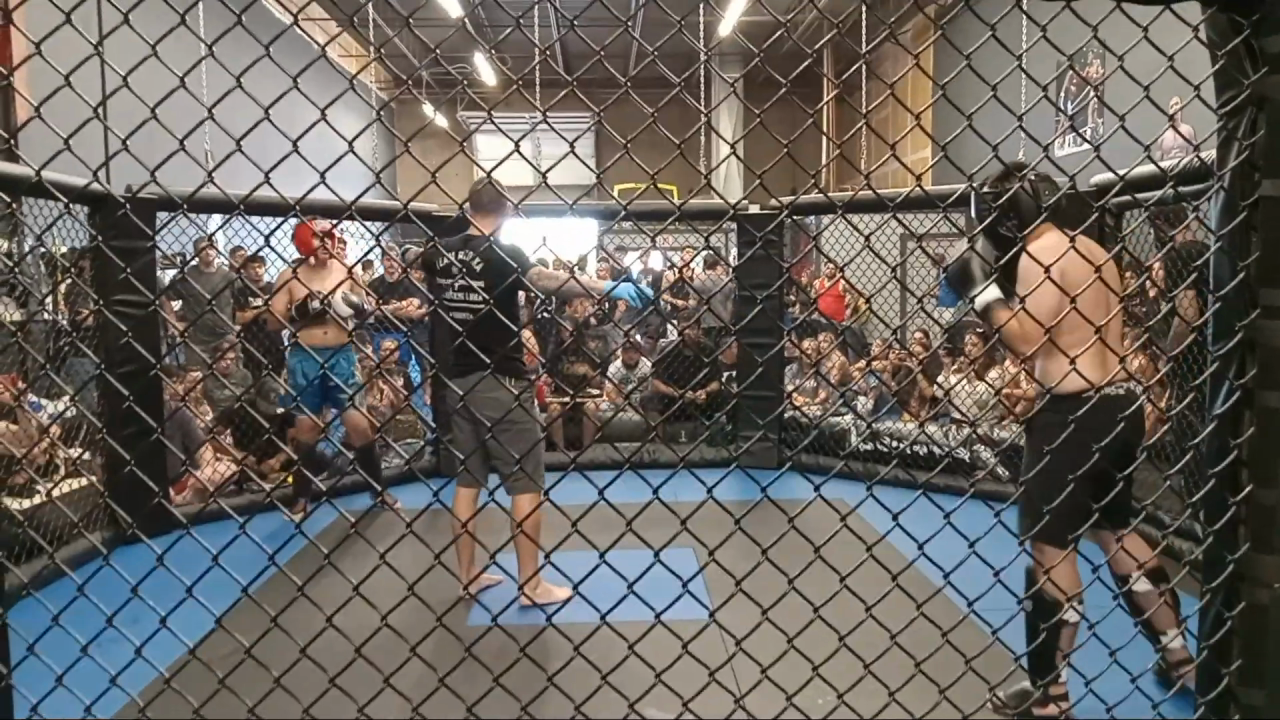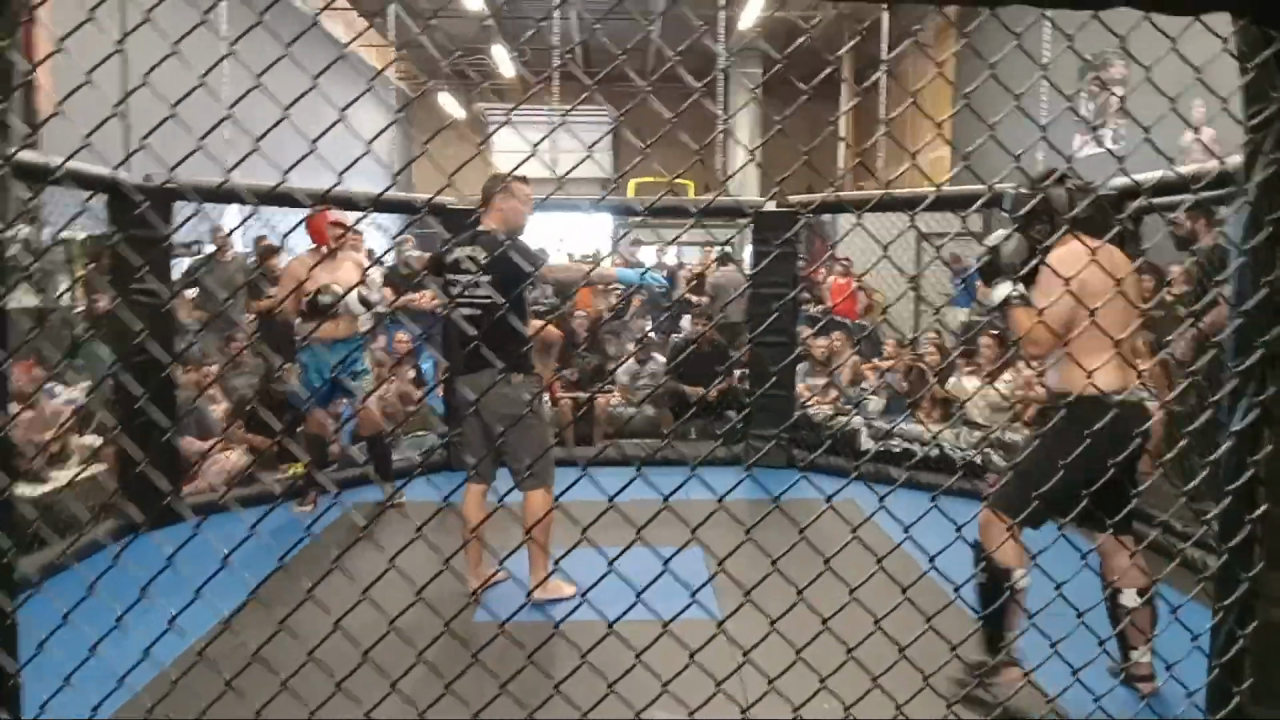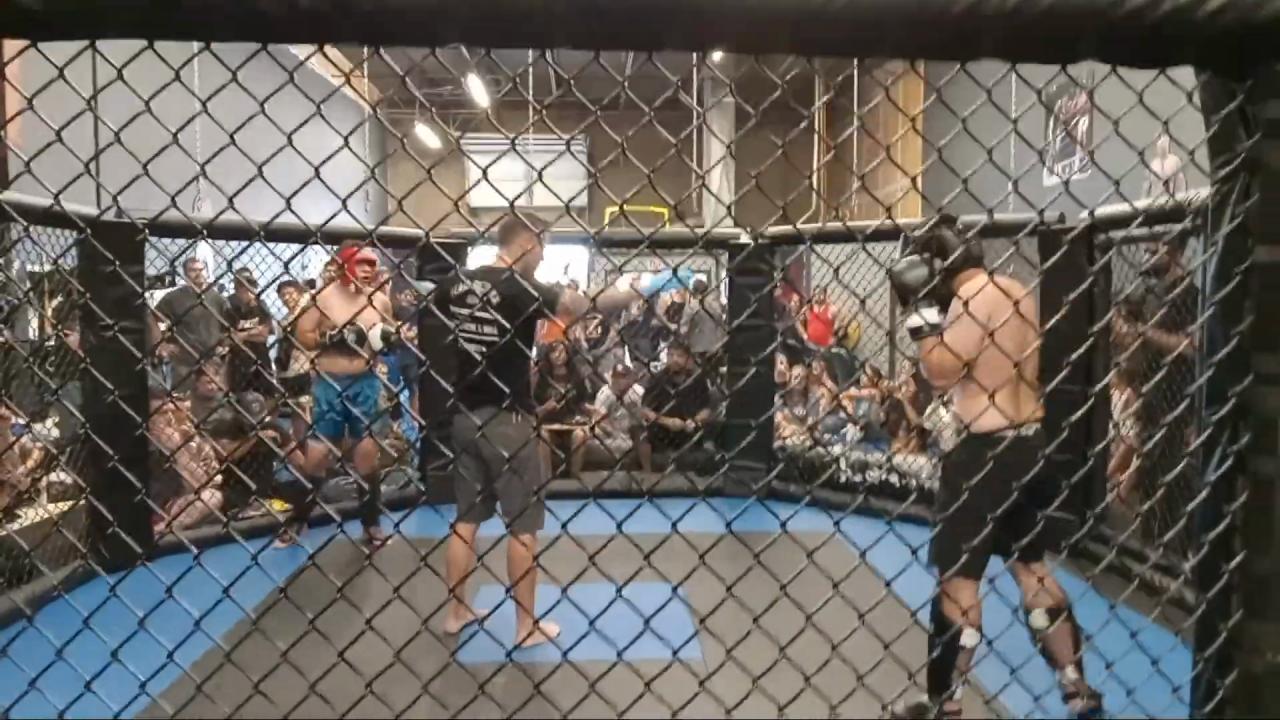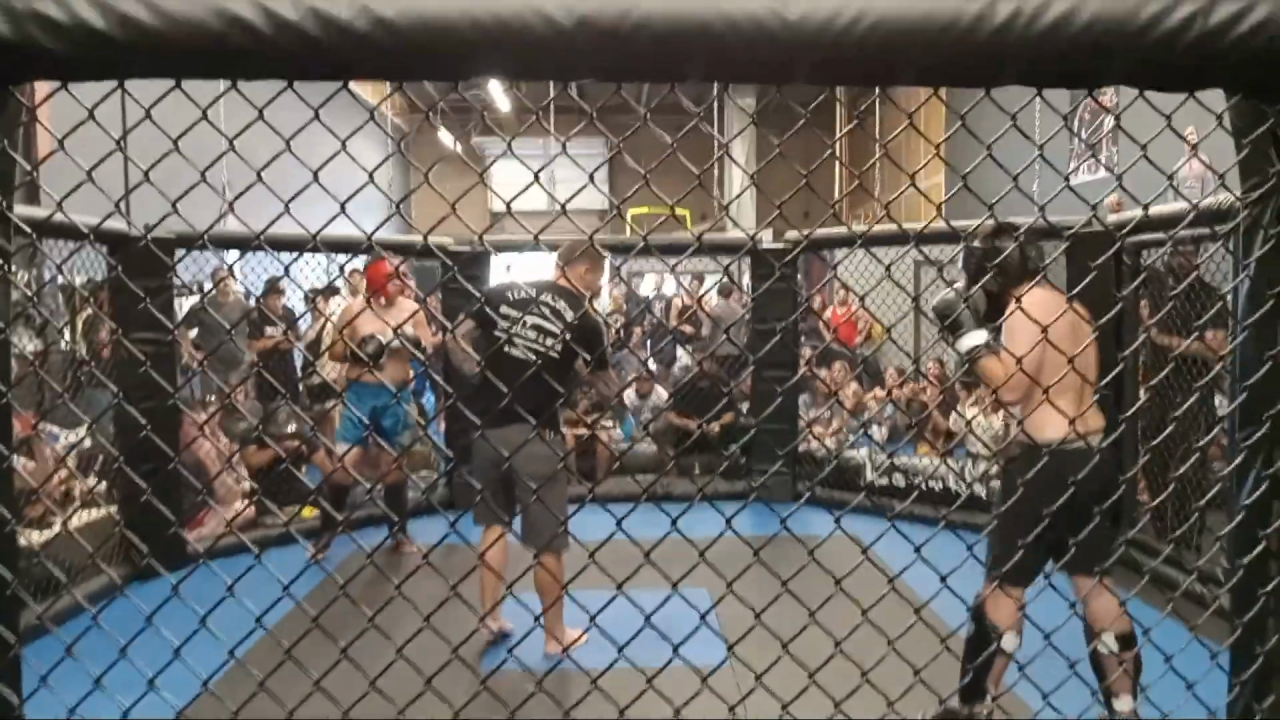
dt=0.5s
person 1, frame 1
left shoulder: (1040, 252)
right shoulder: (1093, 250)
left elbow: (1028, 341)
left wrist: (983, 291)
right wrist: (1002, 284)
left hip: (1074, 413)
right hip: (1120, 405)
left knee: (1050, 547)
right knee: (1115, 530)
right ankle: (1176, 653)
person 1, frame 2
left shoulder: (1064, 258)
right shoulder: (1115, 259)
left elbow: (1035, 343)
left wrist: (1007, 284)
right wrist: (1027, 281)
left hip: (1084, 415)
right hip: (1123, 413)
left knee: (999, 520)
right knee: (1116, 537)
left ankle: (1001, 658)
right ankle: (1140, 663)
person 1, frame 3
left shoulder: (975, 297)
right shoulder: (1018, 292)
left elbow: (941, 374)
left wrist: (921, 311)
right wrist: (932, 309)
left hip: (988, 450)
right hip: (1027, 442)
left knee: (958, 576)
right knee: (1031, 565)
person 1, frame 4
left shoulder: (1024, 307)
right shoulder: (1071, 308)
left elbow: (1011, 390)
left wrist: (968, 335)
right wrist: (988, 332)
left hip: (1047, 461)
right hip: (1092, 456)
left knee: (1004, 584)
right knee: (1093, 582)
person 2, frame 1
left shoulder: (442, 253)
right shoulder: (502, 255)
left elbow: (416, 260)
right elbow: (547, 280)
left wrist: (417, 254)
right wrist: (611, 288)
left hip: (459, 381)
right hip: (501, 382)
left knee: (467, 480)
right knee: (526, 482)
left ankle: (468, 574)
right ankle: (532, 583)
person 2, frame 2
left shoulder: (454, 251)
right shoulder: (508, 249)
left elbow: (426, 264)
right elbow: (554, 273)
right wrist: (622, 274)
left hip: (468, 377)
right hip: (510, 378)
left knee: (477, 476)
right knee: (536, 478)
left ankle: (476, 571)
right ankle: (542, 579)
person 2, frame 3
left shoulder: (457, 283)
right shoulder: (520, 288)
right elbow: (581, 305)
right wrist: (641, 288)
left hip: (466, 414)
right hip: (507, 418)
left knee: (466, 518)
right knee: (523, 524)
left ankle: (456, 611)
right ankle: (527, 625)
person 2, frame 4
left shoulder: (503, 293)
right shoulder: (584, 318)
left elbow: (456, 340)
right elbow: (604, 384)
left hip: (488, 427)
right hip: (535, 435)
left knee: (494, 522)
right knee: (548, 541)
left ankle: (490, 616)
right ankle: (556, 634)
person 3, frame 1
left shoulder: (1177, 256)
right shoulder: (1208, 252)
left elbow: (1188, 312)
left wrist: (1169, 356)
left hip: (1192, 360)
right hip: (1214, 356)
left knee: (1188, 435)
right knee: (1205, 431)
left ankle: (1198, 500)
right ankle: (1200, 496)
person 3, frame 2
left shoulder: (1212, 257)
right shoulder: (1207, 258)
left elbow: (1228, 308)
left wrist: (1191, 338)
left hip: (1209, 363)
right hip: (1202, 362)
left knee: (1196, 435)
right knee: (1195, 434)
left ankle: (1208, 502)
right ankle: (1203, 500)
person 3, frame 3
left shoulder: (1186, 293)
right shoulder: (1149, 291)
left elbow: (1191, 345)
right elbow: (1125, 327)
left wrist: (1142, 333)
left hip: (1173, 396)
right hip: (1152, 392)
left knee: (1153, 469)
right knee: (1171, 470)
left ankle: (1158, 542)
right ankle: (1179, 537)
person 3, frame 4
left shoulder: (1208, 297)
right shoulder: (1155, 283)
left elbow: (1216, 350)
left wrist: (1167, 341)
left hip: (1191, 400)
right hip: (1156, 393)
left knee: (1184, 476)
right knee: (1152, 469)
left ankle: (1184, 547)
right ankle: (1165, 538)
person 4, frame 1
left shoulder: (348, 272)
right shoulder: (290, 276)
left elbow: (365, 309)
right elbow: (274, 320)
left wrist: (361, 310)
right wrist: (300, 311)
left hip: (343, 355)
right hip: (304, 358)
left knee: (358, 423)
right knee: (305, 429)
left ankle: (378, 488)
right ankle: (302, 494)
person 4, frame 2
left shoulder: (357, 262)
right shoulder: (298, 267)
left elbow: (370, 297)
right elbow: (281, 311)
left wrist: (369, 300)
right wrist: (308, 306)
left hip: (352, 347)
right hip: (315, 351)
left knee: (370, 414)
right knee: (316, 419)
left ankle: (387, 479)
right ankle: (312, 486)
person 4, frame 3
left shoulder: (381, 300)
right shoulder: (323, 297)
left elbow: (389, 338)
right elbow: (302, 337)
left wrist: (388, 339)
right wrist: (331, 338)
left hip: (366, 383)
right hip: (329, 383)
left knee: (367, 453)
right knee: (316, 455)
left ankle: (371, 524)
right ankle: (297, 520)
person 4, frame 4
left shoulder: (413, 311)
right shoulder: (354, 310)
left elbow: (429, 349)
right elbow: (334, 352)
left wrist: (416, 344)
right wrist: (356, 351)
left hip: (397, 396)
right hip: (360, 394)
left knee: (395, 466)
right knee: (345, 464)
left ankle: (399, 530)
right ankle: (328, 530)
